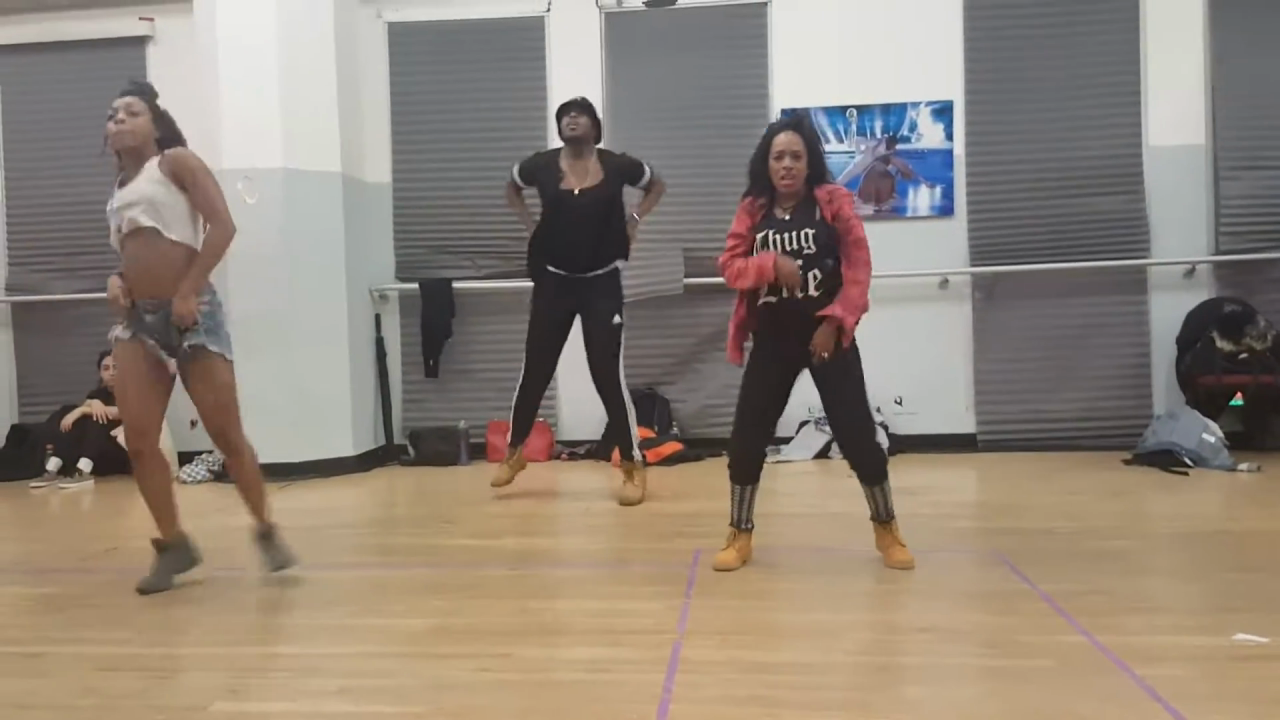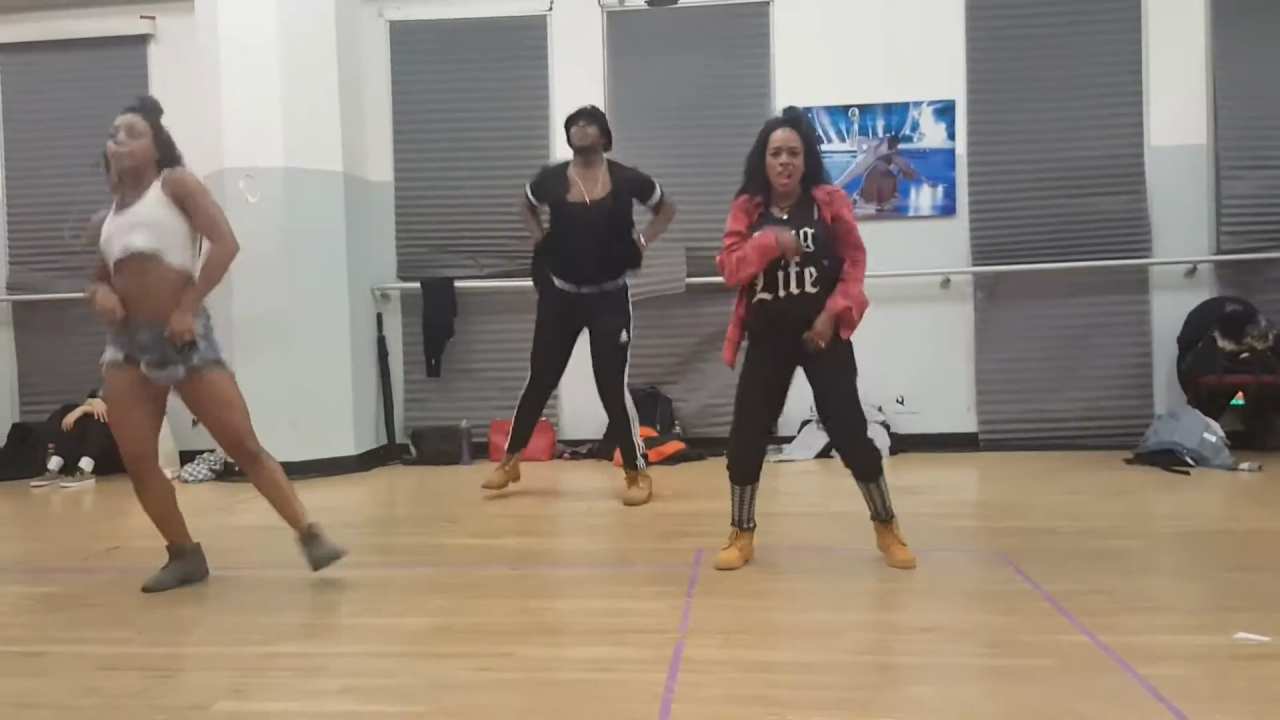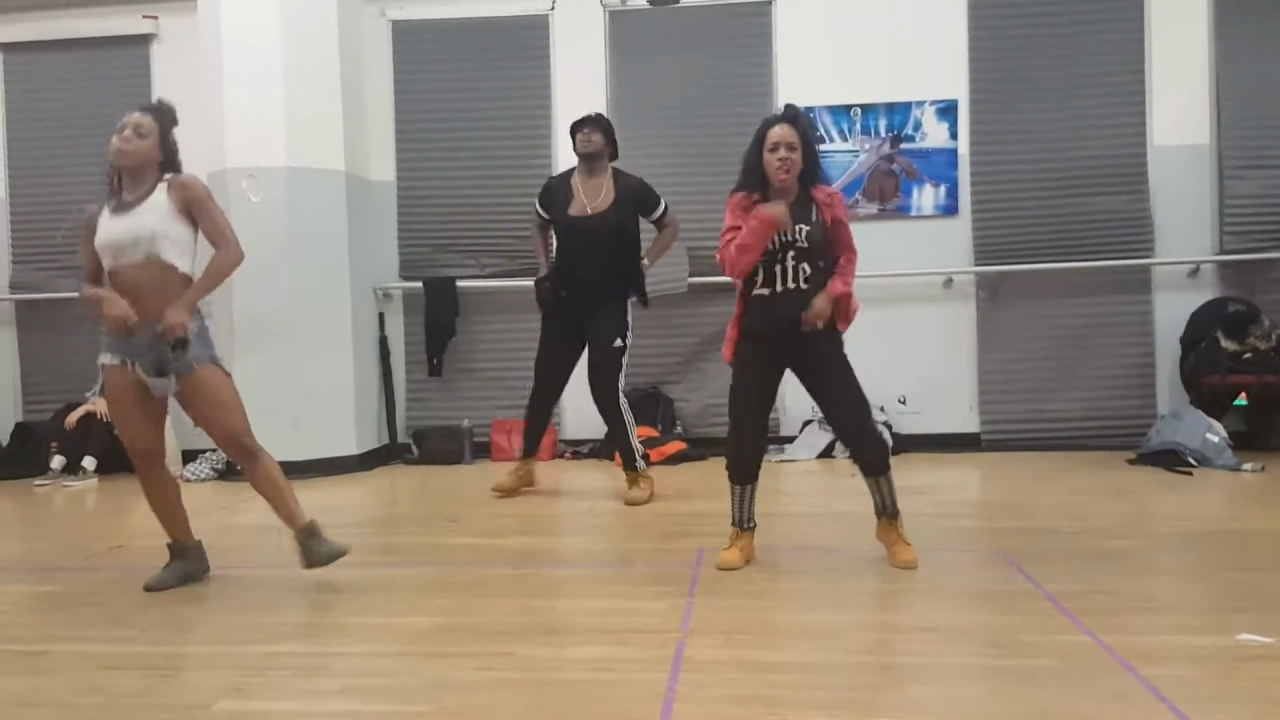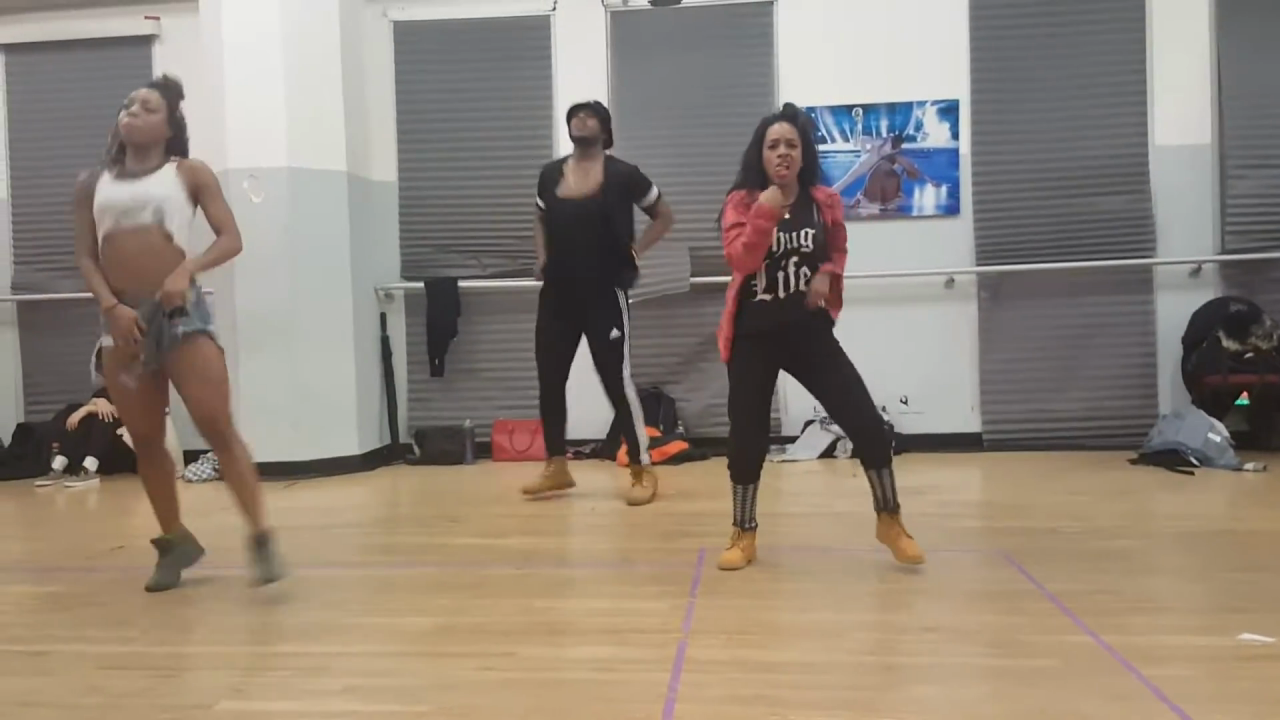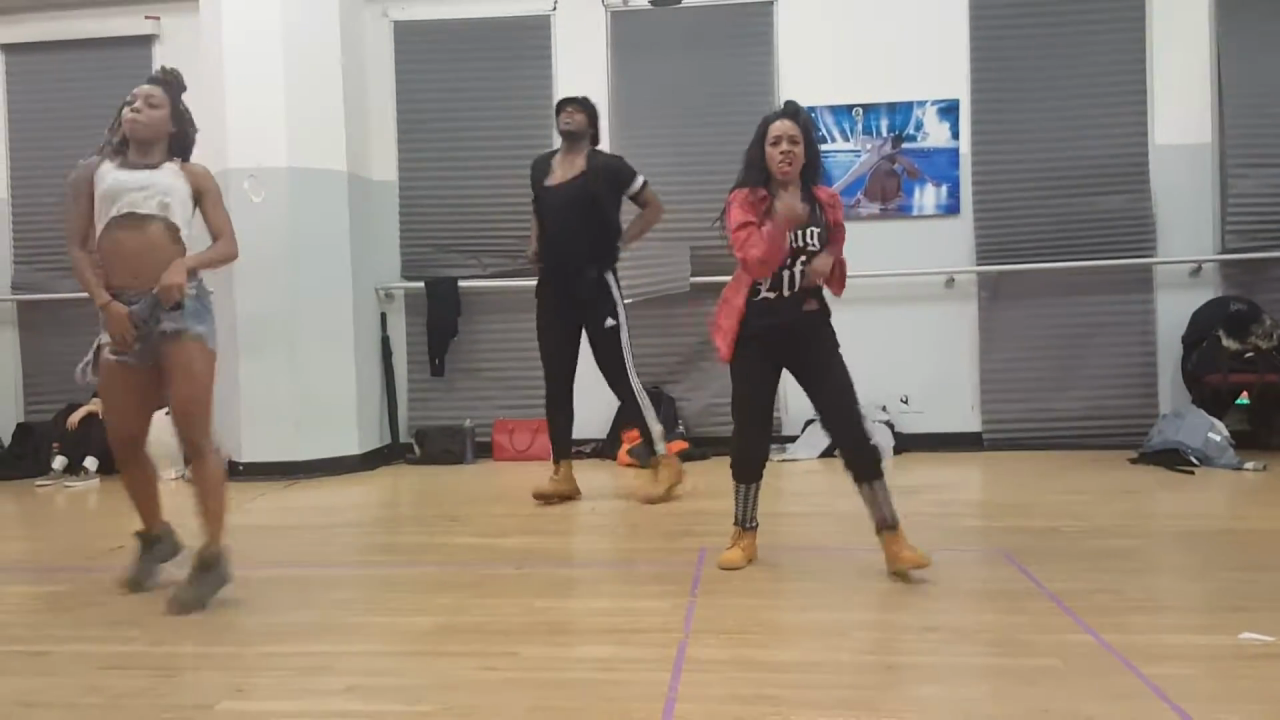
dt=0.1s
person 1, frame 1
left shoulder: (175, 162)
right shoulder: (118, 191)
left elbow: (222, 227)
left wrist: (186, 290)
right wrist: (117, 280)
left hip: (191, 314)
right hip: (136, 321)
left knee: (226, 434)
right knee: (139, 440)
left ankle: (268, 533)
right ankle: (174, 546)
person 1, frame 2
left shoulder: (176, 183)
right shoulder: (104, 219)
left elbow: (225, 243)
right elbow: (100, 278)
left wrist: (188, 307)
right wrist: (100, 294)
left hip: (186, 336)
right hip: (126, 343)
left knee: (243, 444)
right knee: (137, 460)
left ankle: (308, 536)
right ankle: (185, 554)
person 1, frame 3
left shoulder: (182, 188)
right shoulder: (97, 216)
left elbow: (231, 250)
right elbow: (89, 282)
left wrist: (184, 304)
right wrist: (105, 299)
left hip: (181, 335)
right hip: (123, 345)
left knee: (240, 442)
right knee: (145, 459)
left ankle: (307, 535)
right ankle: (186, 553)
person 1, frame 4
left shoulder: (191, 172)
right shoulder: (91, 183)
left elbow: (232, 238)
right elbow: (85, 256)
left wrist: (184, 273)
right wrist: (110, 303)
left hip: (184, 309)
right hip: (127, 319)
left knee: (218, 428)
right knee: (145, 441)
left ankle: (261, 540)
right ankle: (175, 544)
person 1, frame 5
left shoulder: (193, 175)
right shoulder: (91, 171)
left elbow: (228, 245)
right elbow: (77, 247)
left wrist: (183, 265)
right wrist: (104, 301)
left hip: (180, 305)
right hip: (120, 312)
left knee: (194, 435)
right knee: (126, 442)
left ankle: (211, 559)
right ankle: (156, 537)
person 2, frame 1
left shoulder: (834, 200)
right shoulder: (752, 210)
left elbow: (858, 262)
right elbow: (730, 267)
left wrist: (837, 320)
right wrist: (770, 265)
left hip: (828, 333)
right hip: (772, 339)
left knee: (857, 435)
right knee: (747, 437)
left ankle: (886, 529)
right ankle: (740, 536)
person 2, frame 2
left shoulder: (829, 200)
right shoulder: (746, 208)
left elbow: (854, 259)
right elbow: (730, 270)
left wrist: (836, 309)
right wrist: (766, 244)
left hip: (821, 333)
right hip: (767, 336)
left knee: (850, 434)
right knee: (747, 436)
left ankle: (886, 529)
right ankle: (741, 535)
person 2, frame 3
left shoulder: (826, 201)
right shoulder: (743, 205)
left elbow: (847, 256)
right elbow: (731, 264)
left wrist: (832, 295)
right wrist: (762, 222)
left hip: (813, 330)
right hip: (758, 335)
left knee: (857, 426)
right knee: (744, 436)
left ankle: (890, 524)
right ankle: (742, 535)
person 2, frame 4
left shoulder: (825, 202)
right shoulder: (741, 203)
left elbow: (836, 255)
right elbow: (739, 261)
left wrist: (829, 278)
right wrist: (765, 210)
left hip: (809, 330)
right hip: (753, 334)
left knee: (865, 421)
right knee: (746, 435)
left ankle: (890, 521)
right ankle: (743, 536)
person 2, frame 5
left shoulder: (827, 202)
right shoulder: (745, 202)
right elbow: (755, 263)
left wrist: (830, 263)
right wrist: (780, 222)
left hip: (811, 329)
right hip: (756, 334)
left knee: (850, 432)
right knee: (749, 436)
left ankle: (891, 538)
right ankle: (744, 535)
person 3, frame 1
left shoulder: (618, 165)
right shoulder: (541, 165)
left elbow: (656, 186)
right elbow: (512, 189)
left wrist: (633, 221)
right wrist: (532, 228)
left hip: (601, 283)
right hip: (553, 282)
left knee: (608, 375)
right knee: (536, 369)
left ankle: (633, 468)
right ankle: (514, 453)
person 3, frame 2
left shoulder: (626, 178)
right shoulder: (550, 178)
left elbow: (667, 209)
right elbow: (528, 210)
left wrist: (641, 243)
right wrist: (541, 247)
left hip: (609, 296)
right hip: (561, 295)
left knee: (612, 386)
right knee: (540, 380)
left ankle: (637, 473)
right ankle: (510, 461)
person 3, frame 3
left shoulder: (631, 188)
right shoulder: (556, 188)
left elbow: (670, 226)
right elbow: (540, 228)
left wrist: (645, 263)
right wrist: (545, 266)
left hip: (610, 304)
right hip: (563, 303)
left knee: (606, 391)
right knee: (544, 386)
left ankle: (638, 474)
right ankle: (524, 466)
person 3, frame 4
left shoulder: (621, 175)
right shoulder: (549, 174)
left elbow: (664, 217)
left wrist: (632, 254)
right wrist: (544, 257)
left hip: (603, 291)
right hip: (559, 291)
left knee: (616, 382)
right knee: (550, 379)
left ankle: (643, 472)
right ankle: (556, 466)
person 3, frame 5
left shoulder: (609, 167)
right shoulder: (540, 167)
left elbow: (653, 207)
left wrist: (619, 243)
right wrist: (536, 246)
left hip: (595, 283)
right hip: (553, 286)
left knee: (620, 374)
right knee: (557, 380)
left ankle: (663, 462)
right ankle: (563, 473)
